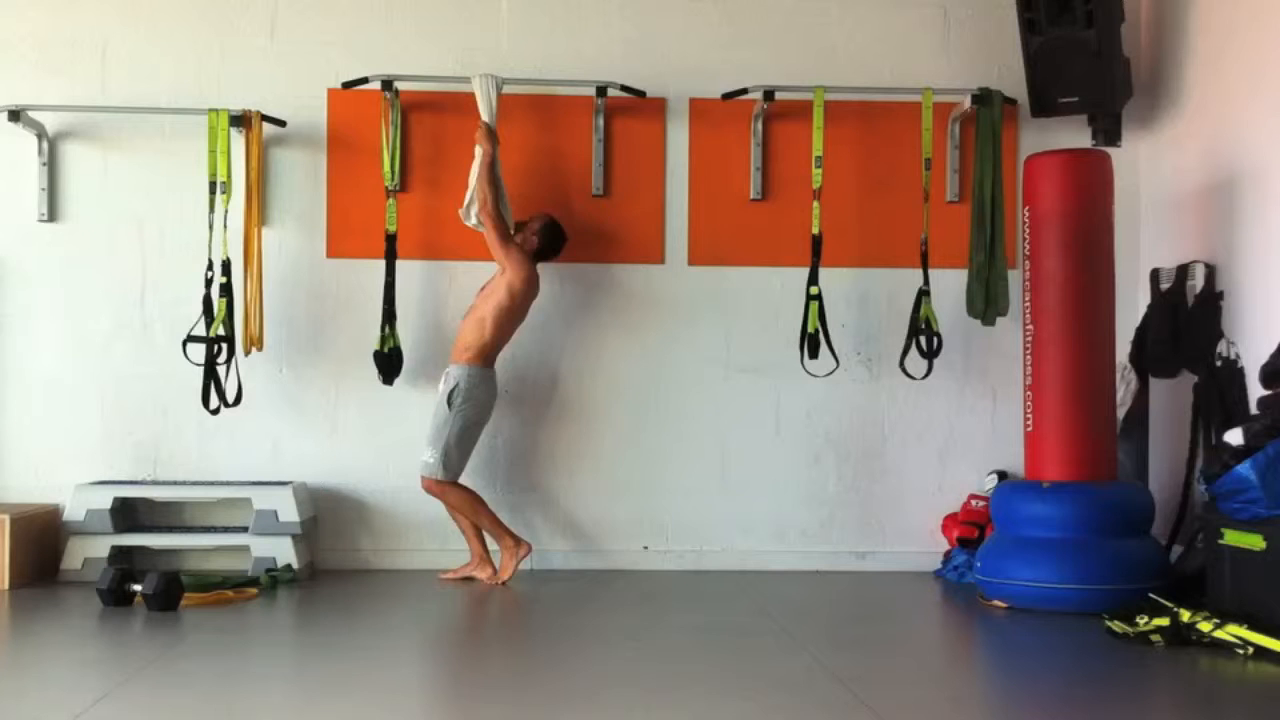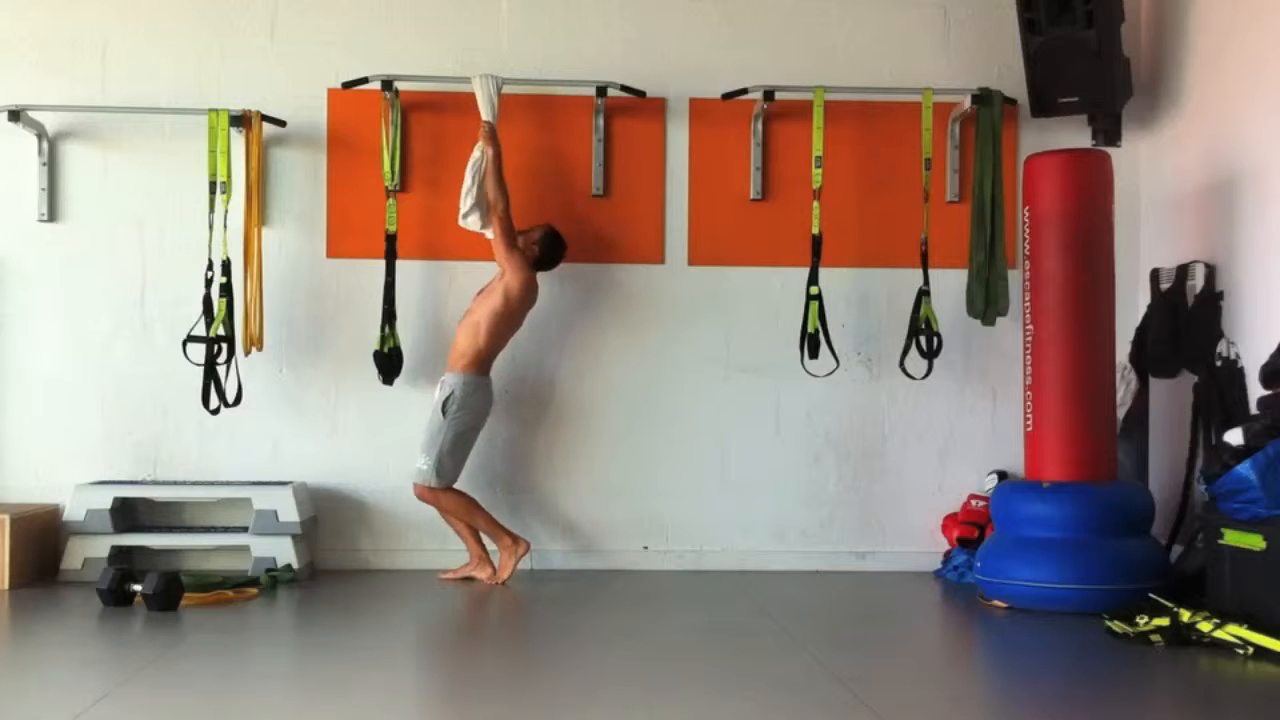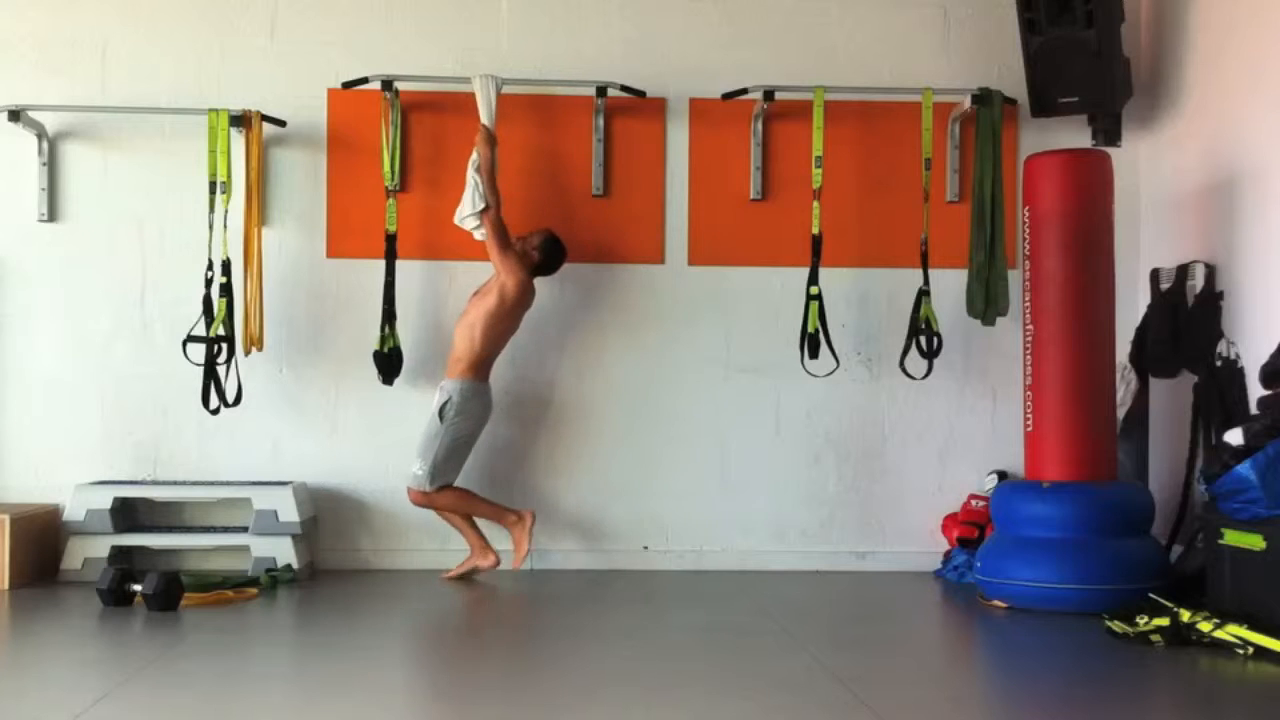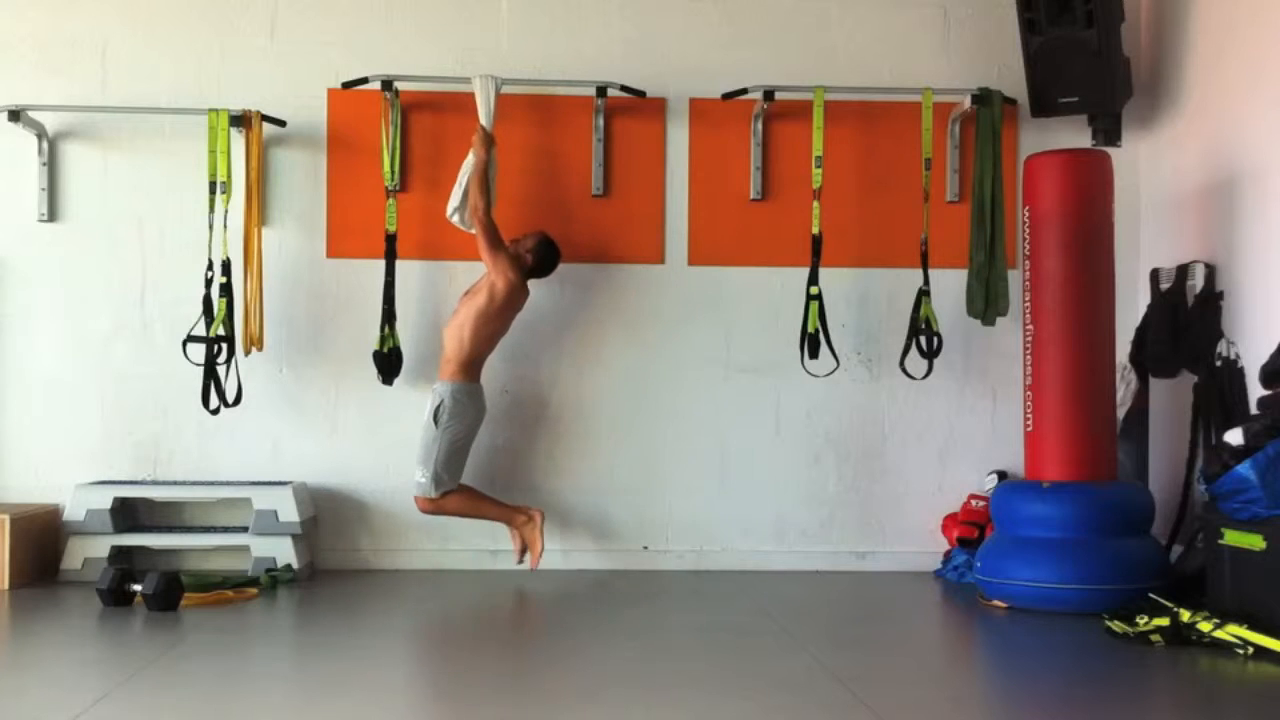
dt=0.2s
person 1, frame 1
left shoulder: (521, 268)
right shoulder: (514, 272)
left elbow: (489, 215)
right elbow: (491, 217)
left wrist: (488, 150)
right wrist: (487, 153)
left hip: (468, 381)
right hip: (465, 379)
left knee: (437, 480)
right knee: (442, 479)
left ankle: (510, 543)
right ankle: (482, 561)
person 1, frame 2
left shoulder: (520, 276)
right shoulder: (516, 281)
left elbow: (500, 213)
right elbow: (498, 217)
left wrist: (492, 149)
right wrist: (490, 153)
left hip: (463, 389)
right hip: (462, 387)
left knee: (430, 486)
right knee: (436, 484)
left ankle: (508, 541)
right ankle: (481, 562)
person 1, frame 3
left shoulder: (515, 278)
right shoulder: (514, 284)
left elbow: (492, 213)
right elbow: (492, 218)
left wrist: (486, 153)
right wrist: (487, 157)
left hip: (463, 394)
right hip: (463, 391)
left knee: (422, 489)
right knee: (431, 484)
left ankle: (514, 518)
right ankle: (482, 550)
person 1, frame 4
left shoulder: (506, 278)
right shoulder: (511, 287)
left elbow: (480, 214)
right elbow: (482, 218)
left wrist: (482, 155)
right wrist: (483, 158)
left hip: (454, 395)
right hip: (457, 392)
left knee: (430, 498)
right knee: (440, 490)
left ankle: (522, 517)
right ankle: (518, 518)
